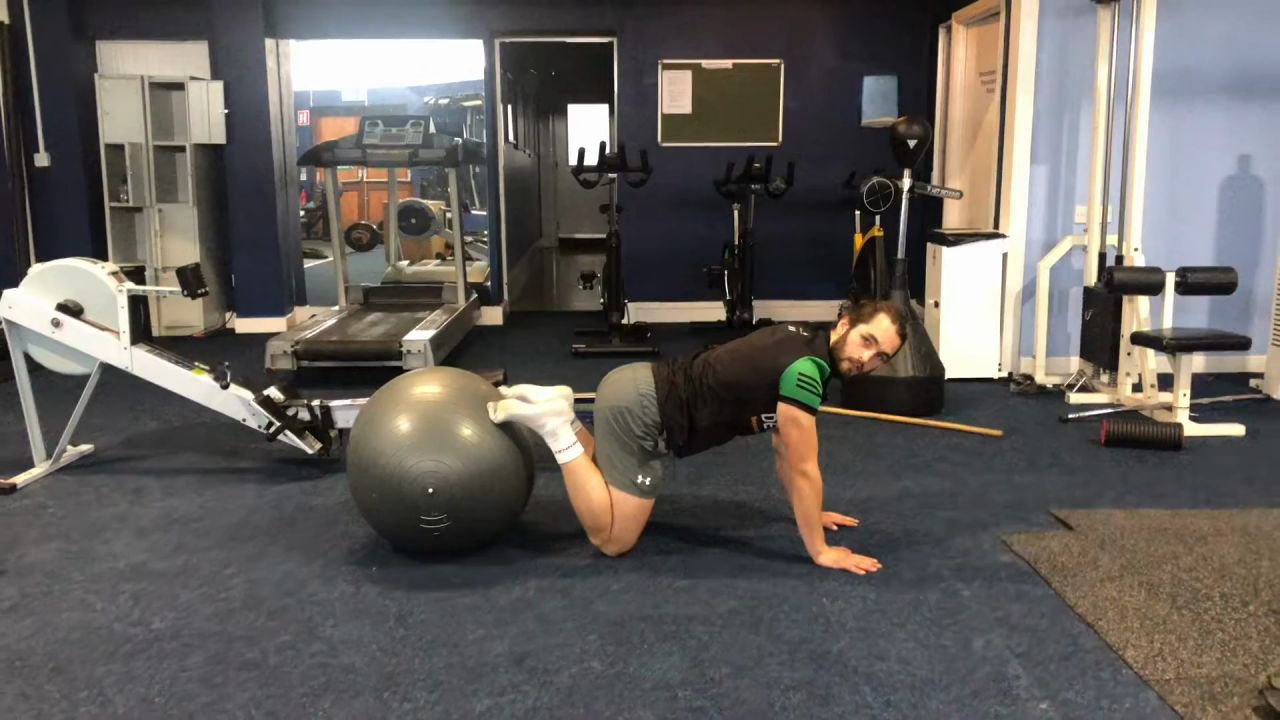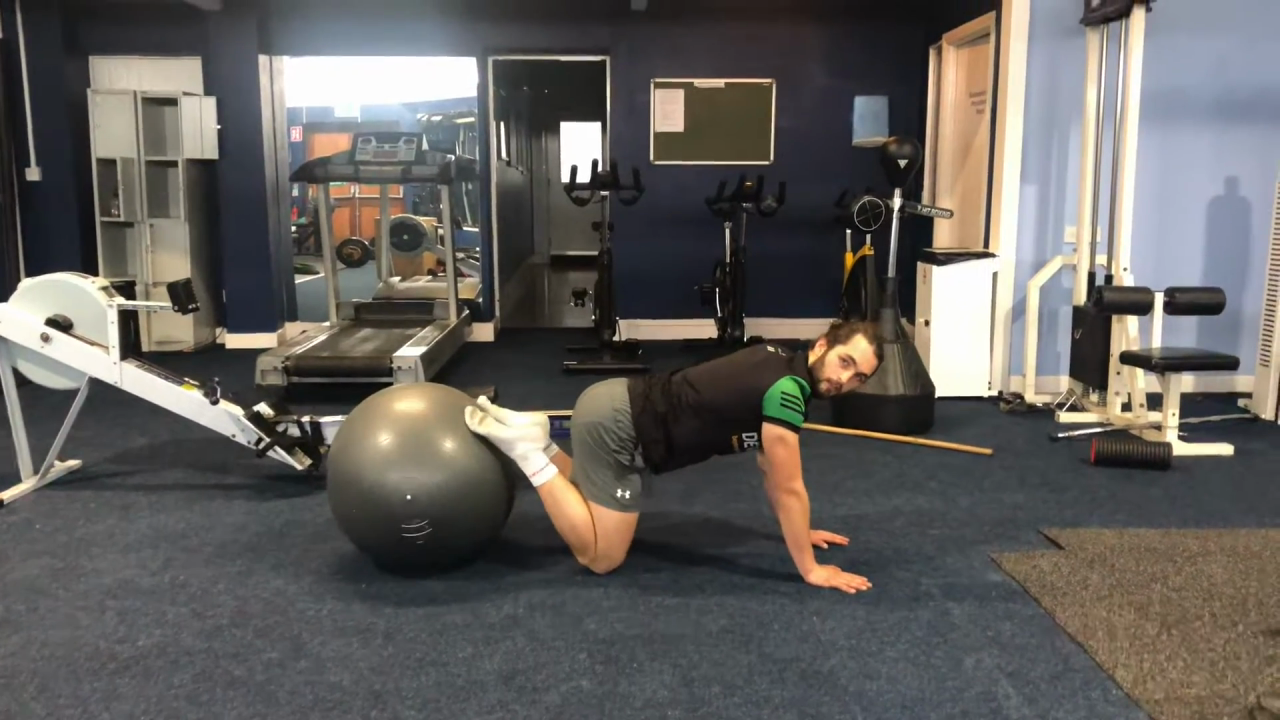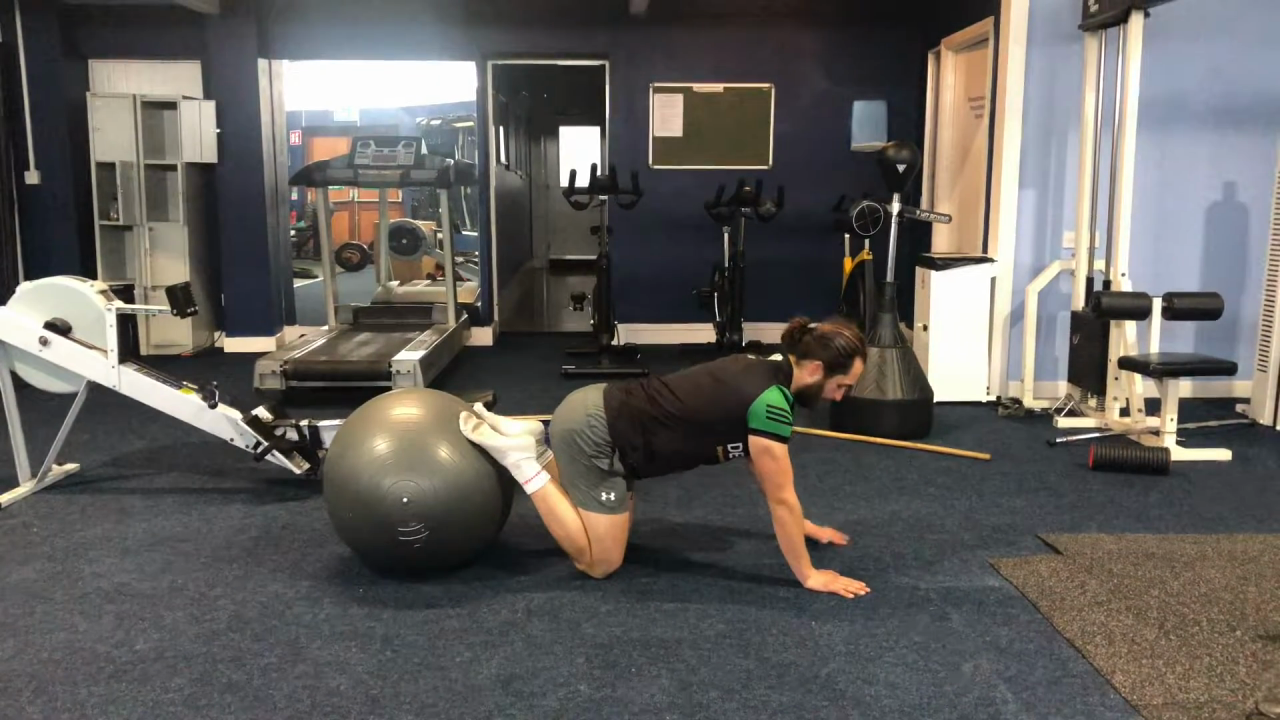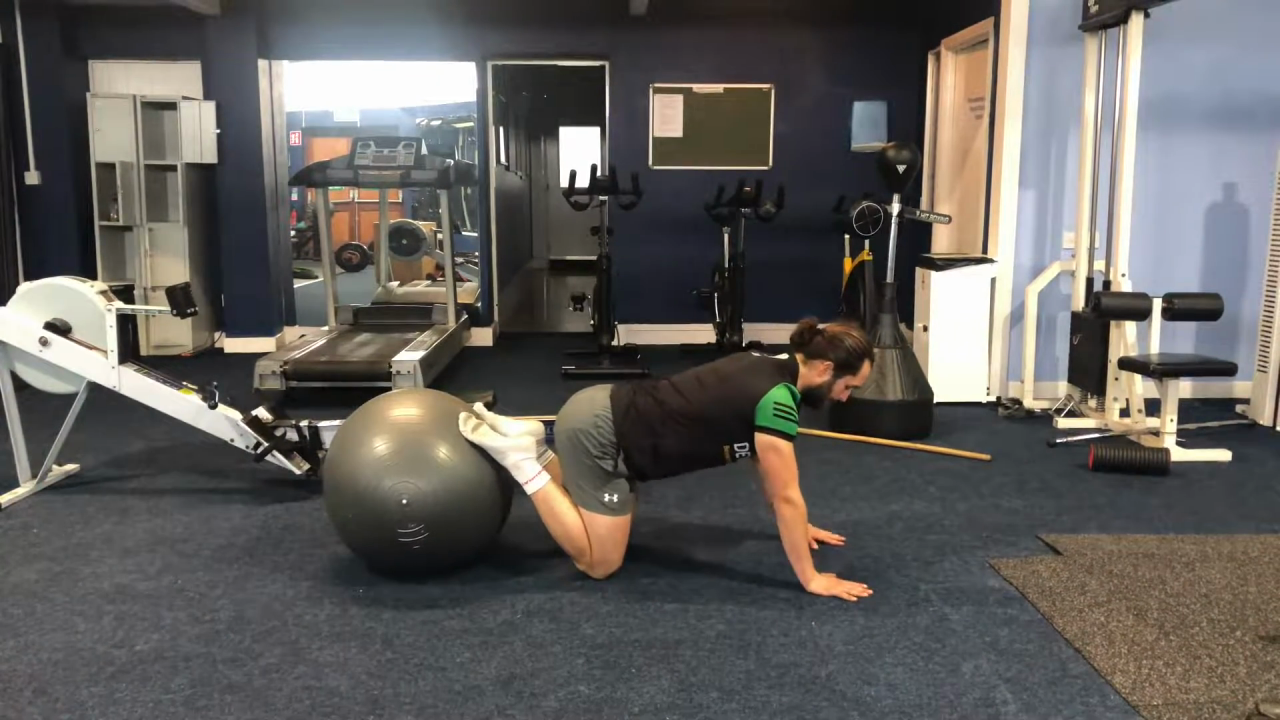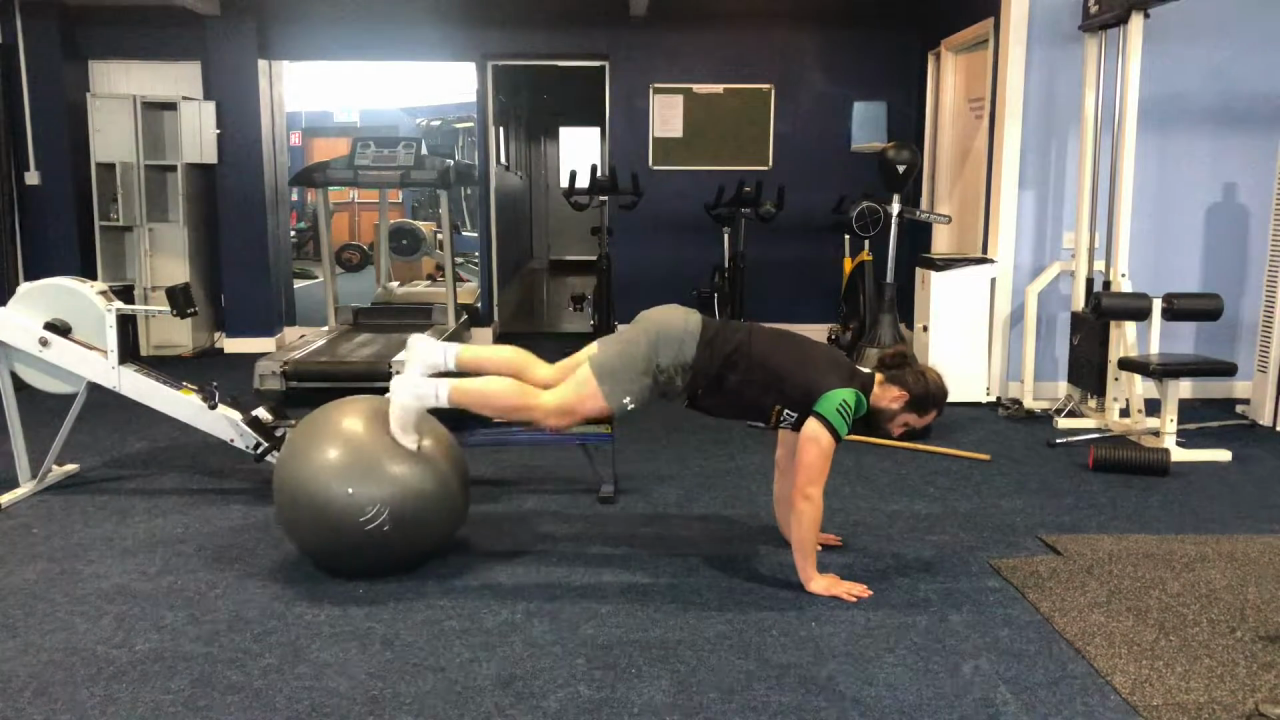
dt=1s
person 1, frame 1
left shoulder: (803, 343)
right shoulder: (805, 370)
left elbow: (783, 448)
right elbow: (803, 468)
left wrist: (809, 513)
right wrist: (820, 551)
left hip: (640, 387)
right hip: (642, 409)
left knee: (613, 496)
right knee: (613, 537)
left ankle: (555, 409)
right ankle: (554, 424)
person 1, frame 2
left shoulder: (784, 364)
right shoulder: (786, 390)
left elbow: (771, 468)
right elbow: (789, 489)
left wrist: (800, 531)
right wrist: (811, 569)
left hip: (617, 403)
right hip: (616, 425)
left knee: (600, 517)
right knee: (602, 556)
left ankle: (533, 436)
right ankle: (527, 448)
person 1, frame 3
left shoulder: (768, 371)
right shoulder: (770, 400)
left elbow: (763, 465)
right elbow: (781, 498)
left wrist: (799, 525)
right wrist: (809, 576)
left hip: (596, 411)
right hip: (594, 433)
left knee: (614, 522)
right knee: (601, 562)
left ankle: (528, 441)
right ankle: (519, 457)
person 1, frame 4
left shoulder: (771, 370)
right shoulder: (777, 398)
left elbow: (768, 470)
right elbow: (787, 496)
left wrist: (797, 529)
right wrist: (810, 578)
left hip: (598, 412)
right hip: (599, 432)
left knee: (601, 523)
right knee: (601, 563)
left ankle: (524, 441)
right ankle: (520, 458)
person 1, frame 5
left shoulder: (830, 384)
right shoulder: (842, 400)
left elbow: (786, 466)
right elbow: (807, 491)
left wrist: (793, 533)
right wrist: (812, 578)
left hip: (676, 332)
right hip: (674, 348)
left knee: (546, 376)
right knee: (551, 409)
left ankle: (437, 356)
right ankle: (426, 393)
